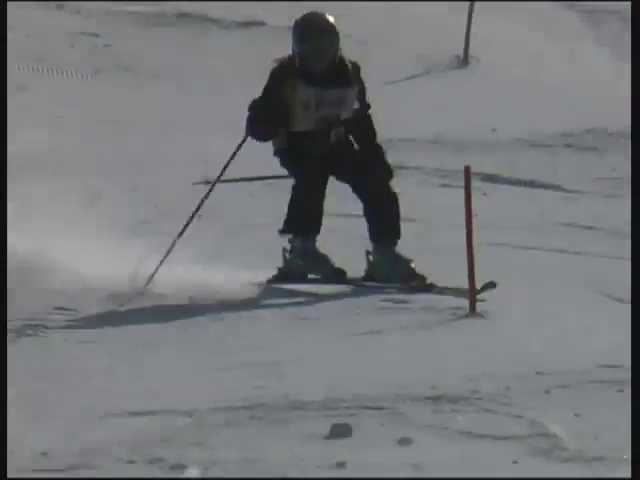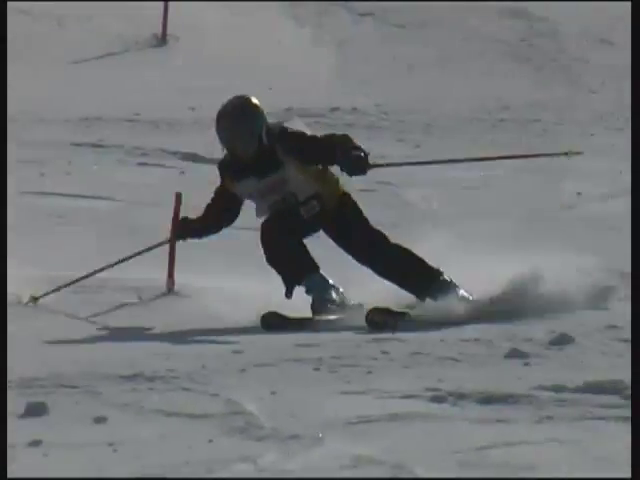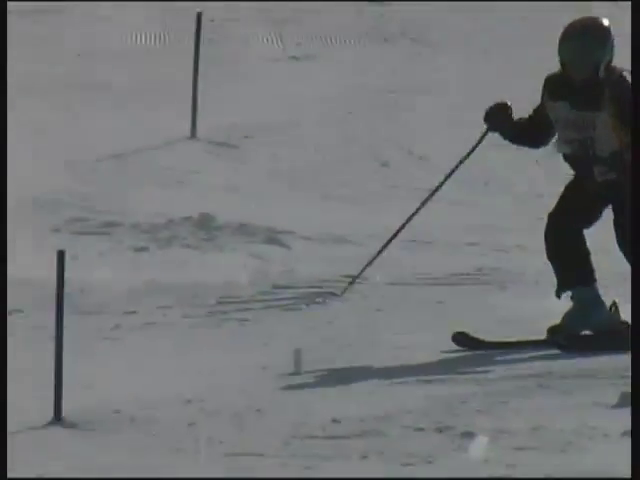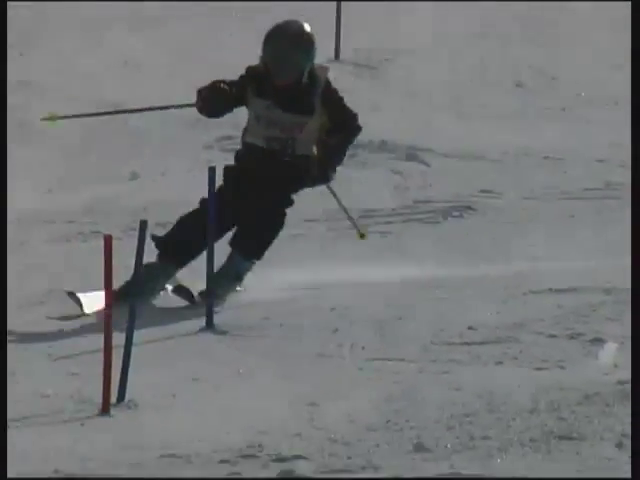
dt=0.5s
person 1, frame 1
left shoulder: (347, 73)
right shoulder: (285, 76)
left elbow: (360, 120)
right elbow: (262, 127)
left wrist: (375, 155)
right wrist: (262, 116)
left hip: (334, 142)
right hip: (296, 145)
left knee: (375, 184)
right knee: (312, 180)
left ankle: (385, 257)
right ankle: (301, 252)
person 1, frame 2
left shoulder: (287, 143)
right shoulder: (233, 173)
left elbow: (334, 146)
right elbow: (222, 212)
left wrist: (352, 157)
right wrist: (194, 227)
left hip: (329, 203)
right hip: (291, 217)
left knee: (369, 247)
right knee: (274, 236)
left ankle: (442, 288)
right ankle: (325, 295)
person 1, frame 3
left shoulder: (615, 90)
right shoulder: (556, 89)
right elbow: (535, 132)
left wrist: (626, 158)
right wrist: (504, 123)
left hip: (623, 172)
right hip: (589, 174)
left knee: (630, 235)
right knee: (560, 226)
right ankle: (589, 305)
person 1, frame 4
left shoulder: (321, 94)
right shoulder: (256, 81)
left elbow: (349, 126)
right elbow: (212, 105)
left wrist: (328, 163)
right wrist: (212, 97)
left hip: (297, 164)
right hip: (256, 158)
left knee: (268, 206)
right knee: (220, 210)
left ankle: (233, 271)
right ankle: (159, 272)
